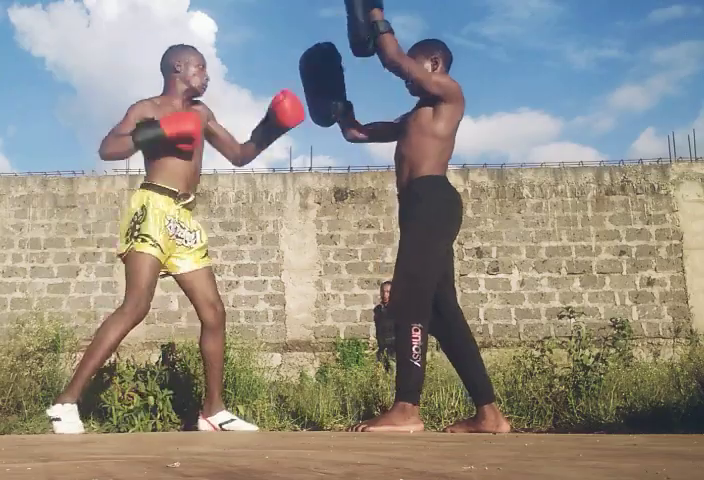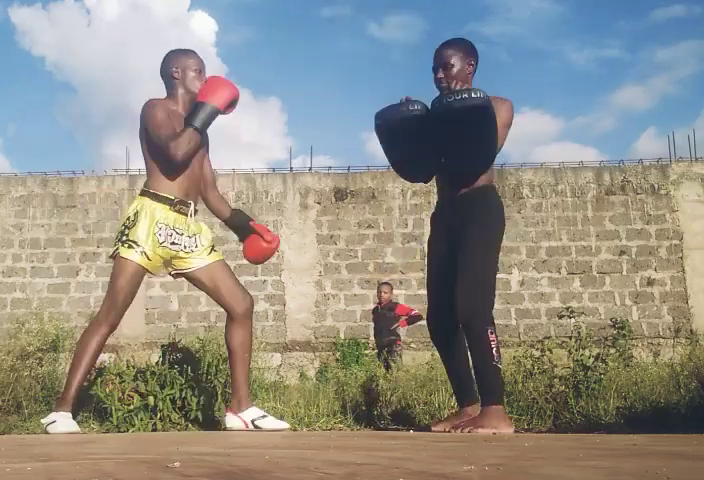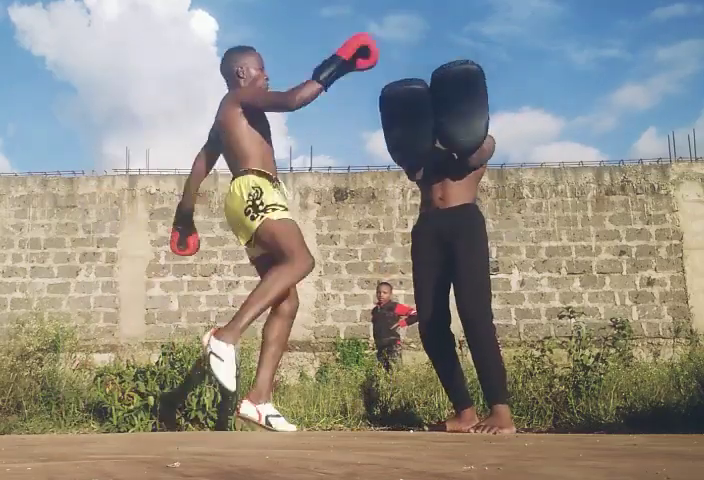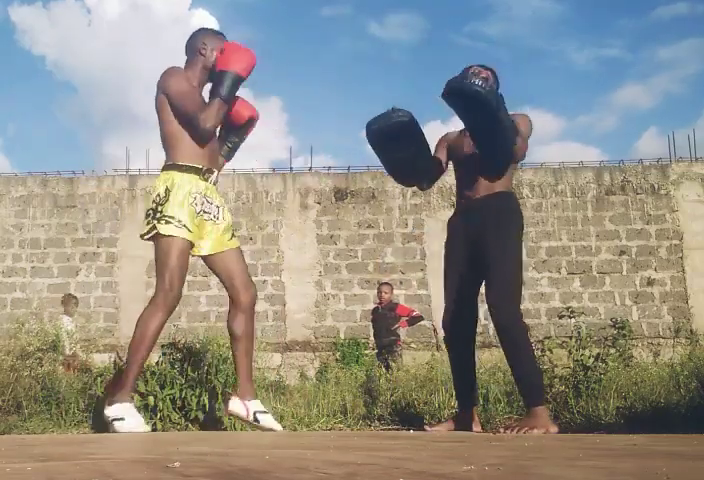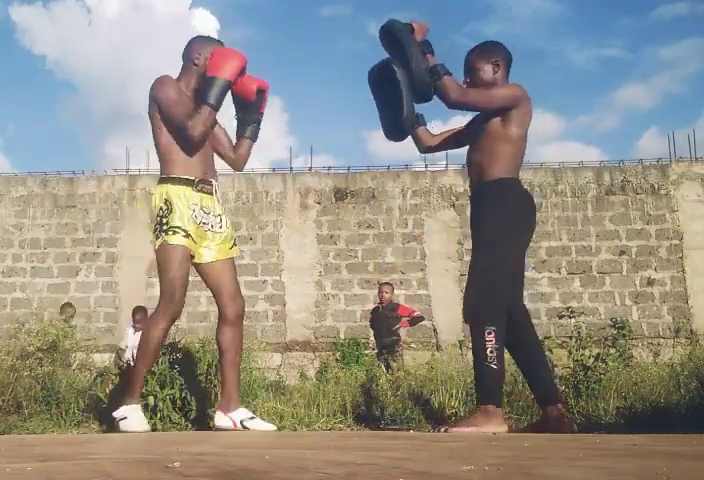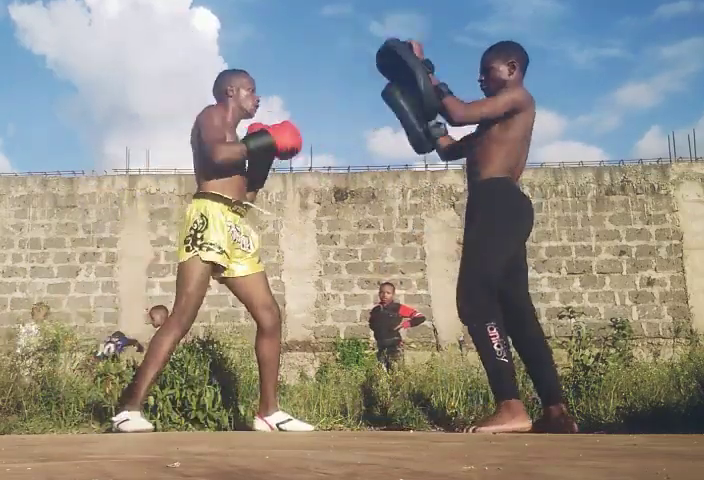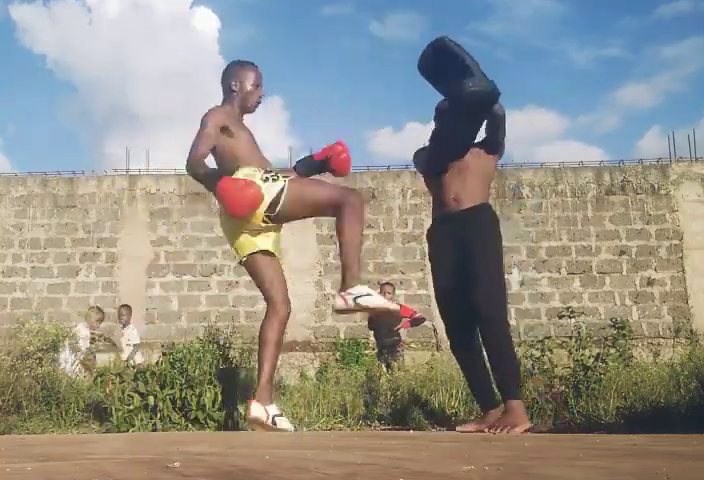
dt=0.7s
person 1, frame 1
left shoulder: (448, 92)
right shoulder: (413, 119)
left elbow: (393, 58)
right elbow: (355, 132)
left wrist: (374, 14)
left hip: (431, 201)
right hip: (424, 206)
left knee: (407, 300)
right knee: (441, 310)
left ankle: (406, 409)
right ankle: (488, 412)
person 1, frame 2
left shoulder: (497, 107)
right shoulder: (435, 116)
left elbow: (481, 155)
right elbow: (420, 171)
left wrist: (454, 119)
right wrist: (416, 131)
left hip: (479, 207)
right hip: (445, 214)
left knee: (472, 307)
right knee: (439, 315)
left ankle: (494, 412)
right ankle: (470, 404)
person 1, frame 3
left shoulder: (482, 142)
right shoulder: (422, 151)
left elbow: (473, 158)
right elbow: (415, 170)
left wrist: (465, 127)
right wrist: (410, 139)
left hip: (465, 222)
right hip: (426, 228)
left knee: (475, 313)
right knee: (430, 324)
left ankle: (500, 410)
right ankle: (463, 410)
person 1, frame 4
left shoulder: (517, 121)
right shoulder: (453, 139)
left elbow: (514, 153)
right elbow: (423, 177)
left wrist: (491, 98)
right wrist: (399, 156)
left hip: (499, 214)
right hip: (462, 220)
left knee: (503, 307)
right knee: (454, 320)
left ankle: (540, 412)
right ankle: (466, 412)
person 1, frame 5
left shoulder: (515, 96)
right shoulder: (480, 122)
left elbow: (454, 97)
right elbow: (428, 143)
left wrist: (424, 49)
left hip: (505, 204)
right hip: (492, 209)
left knee: (483, 304)
right knee: (506, 310)
left ankle: (491, 409)
right ankle: (553, 411)
person 1, frame 6
left shoulder: (517, 97)
right shoulder: (497, 119)
left elbow: (459, 113)
right elbow: (449, 149)
left hip: (497, 203)
right hip: (501, 208)
left knee: (477, 300)
right knee: (516, 308)
left ankle: (511, 407)
right ankle: (556, 410)
person 1, frame 7
left shoulder: (486, 145)
right shoulder: (426, 155)
left elbow: (497, 116)
right elbow: (431, 163)
left wrist: (478, 94)
right wrist: (450, 124)
left hip: (479, 223)
right hip: (442, 231)
left knee: (489, 309)
right knee: (458, 325)
left ankle: (515, 406)
right ankle: (490, 408)
person 2, frame 1
left shoulder: (200, 112)
right shoulder: (148, 108)
left elbow: (241, 156)
right elbow: (107, 150)
left wrist: (273, 126)
right wrist: (158, 131)
left hip: (184, 222)
right hip: (152, 212)
left knee: (213, 313)
right knee: (135, 307)
left ankle: (213, 411)
right ankle: (67, 401)
person 2, frame 2
left shoulder: (200, 134)
right shoulder: (155, 109)
left elbow: (209, 191)
right elbow: (176, 151)
left wrist: (244, 224)
right wrist: (207, 109)
left hip: (187, 228)
right hip: (151, 218)
left knee: (241, 305)
right knee: (111, 313)
left ankle: (240, 407)
right ankle: (62, 409)
person 2, frame 3
left shoulder: (226, 119)
right shoulder: (242, 96)
left elbow: (201, 163)
right elbow: (291, 100)
left wrist: (185, 213)
right wrist: (335, 65)
left hip: (259, 199)
right hip: (256, 193)
left knee: (288, 304)
right knee: (300, 261)
left ankle: (259, 399)
right ankle: (226, 335)
person 2, frame 4
left shoulder: (205, 100)
right shoulder: (173, 79)
right elbow: (205, 125)
left wrist: (238, 128)
right wrist: (230, 81)
left hip: (206, 201)
right hip: (179, 194)
left knee: (245, 295)
right knee: (168, 296)
left ankle: (245, 395)
right ankle: (119, 398)
person 2, frame 5
left shoulder: (203, 106)
right shoulder: (165, 87)
left elbow: (237, 159)
right elbow: (193, 134)
left wrist: (251, 112)
right wrist: (219, 85)
left hip: (209, 208)
right hip: (178, 202)
left knee: (233, 308)
right knee: (171, 305)
left ankle: (230, 407)
right ankle: (130, 400)
person 2, frame 6
left shoulder: (237, 137)
right shoulder: (210, 116)
left elbow: (248, 193)
right elbow: (215, 156)
left wrist: (268, 153)
right wrist: (266, 138)
left hip: (238, 230)
right hip: (208, 221)
left knee: (269, 317)
right knee: (181, 318)
left ankle: (268, 411)
right ankle: (130, 408)
person 2, frame 7
left shoulder: (237, 130)
right shoulder: (219, 116)
left elbow: (275, 172)
right elbow: (193, 162)
left wrist: (316, 162)
right wrist: (220, 183)
left hip: (244, 221)
right hip: (252, 192)
left knee: (279, 305)
right knee: (350, 199)
left ankle: (262, 402)
right ankle: (352, 287)
